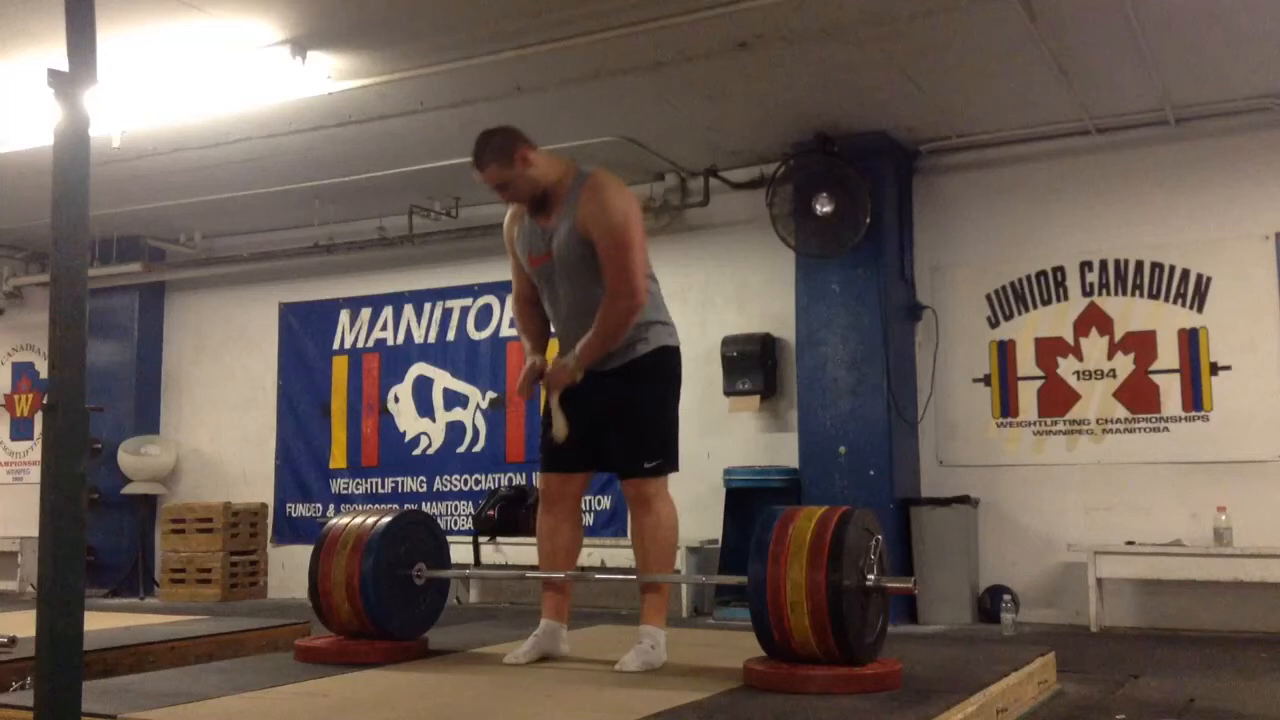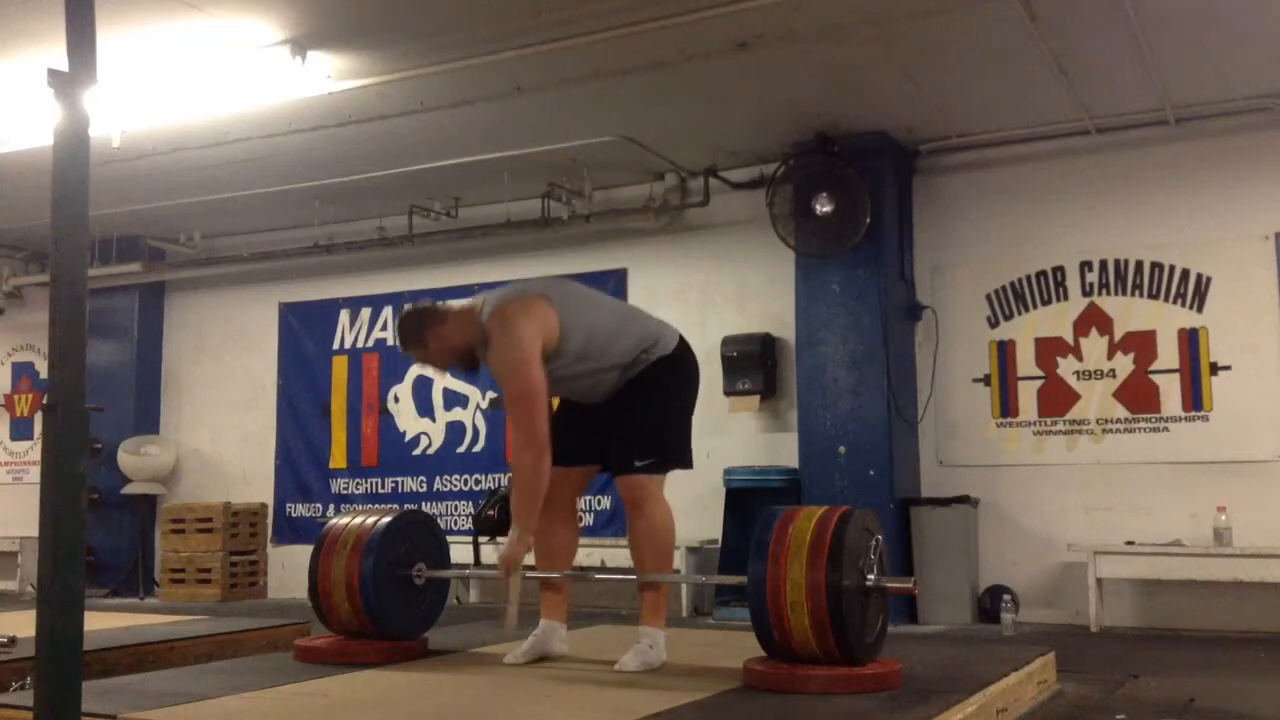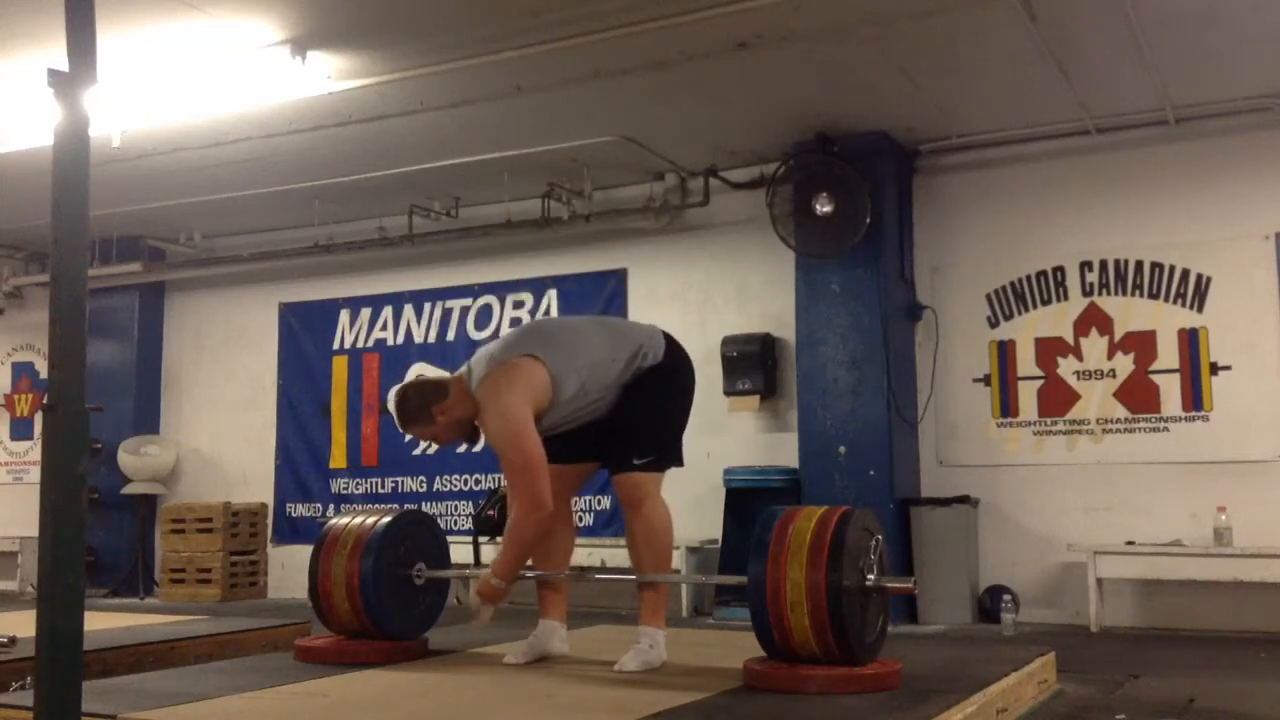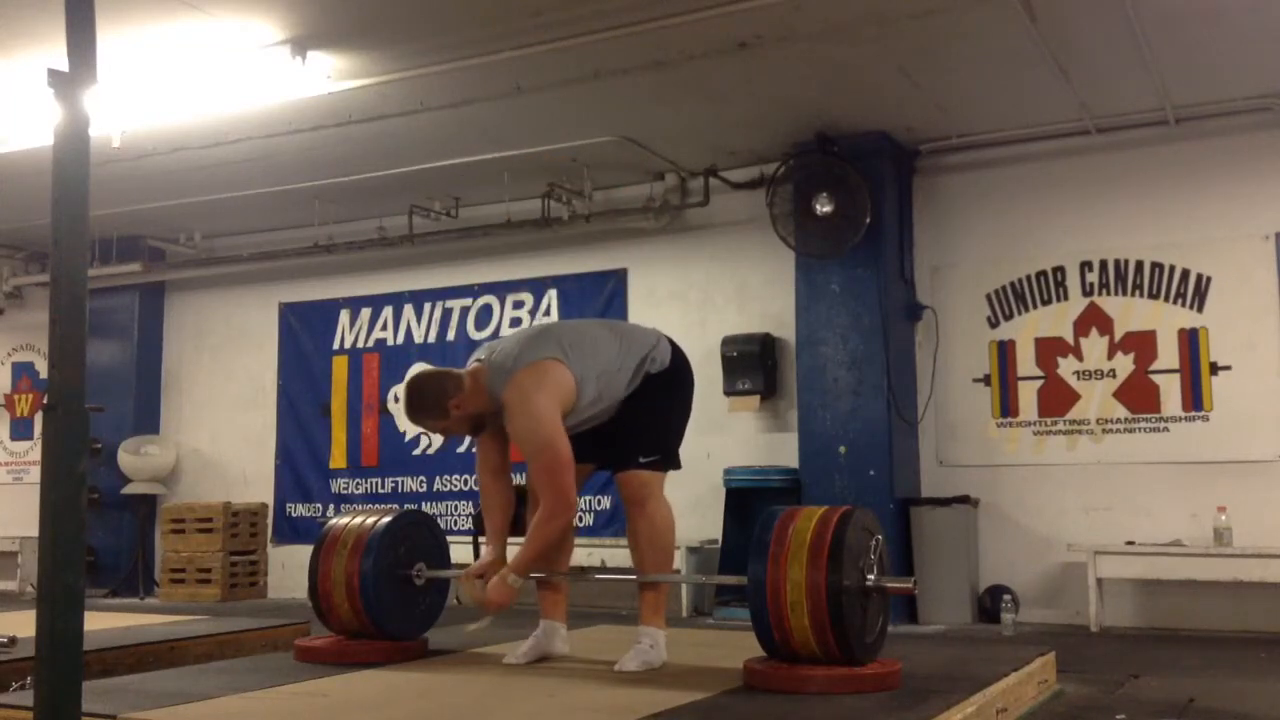
dt=0.7s
person 1, frame 1
left shoulder: (600, 199)
right shoulder: (517, 222)
left elbow: (630, 295)
right elbow: (525, 296)
left wrist: (576, 364)
right wrist: (535, 354)
left hip: (641, 361)
right hip: (581, 369)
left knee: (644, 489)
right knee: (556, 492)
left ankle: (653, 633)
right ankle: (552, 628)
person 1, frame 2
left shoulder: (508, 331)
right shoulder: (485, 328)
left elbow: (535, 442)
left wrist: (520, 536)
right wrist: (522, 478)
left hip: (656, 367)
right hip: (600, 385)
left knee: (638, 490)
right knee: (553, 491)
left ankle: (652, 636)
right ankle: (551, 628)
person 1, frame 3
left shoulder: (498, 403)
right shoulder: (477, 382)
left elbow: (536, 507)
right elbow: (527, 493)
left wrist: (498, 577)
right wrist: (508, 562)
left hip: (654, 371)
right hip: (601, 389)
left knee: (635, 489)
right knee: (550, 489)
left ankle: (652, 636)
right ankle: (552, 629)
person 1, frame 4
left shoulder: (525, 399)
right shoulder: (477, 380)
left elbow: (562, 506)
right elbow: (492, 473)
left wrist: (511, 577)
right wrist: (494, 551)
left hip: (655, 375)
right hip: (603, 387)
left knee: (638, 489)
right knee: (544, 489)
left ankle: (652, 635)
right ankle: (552, 630)
